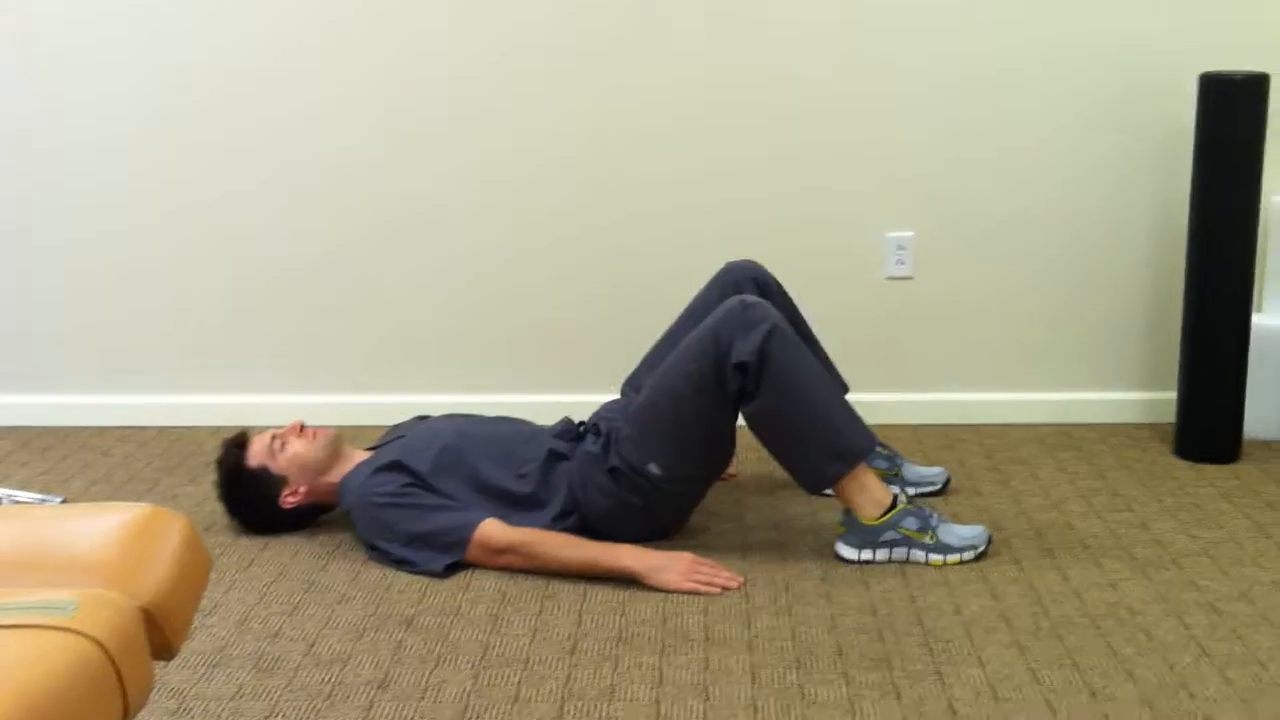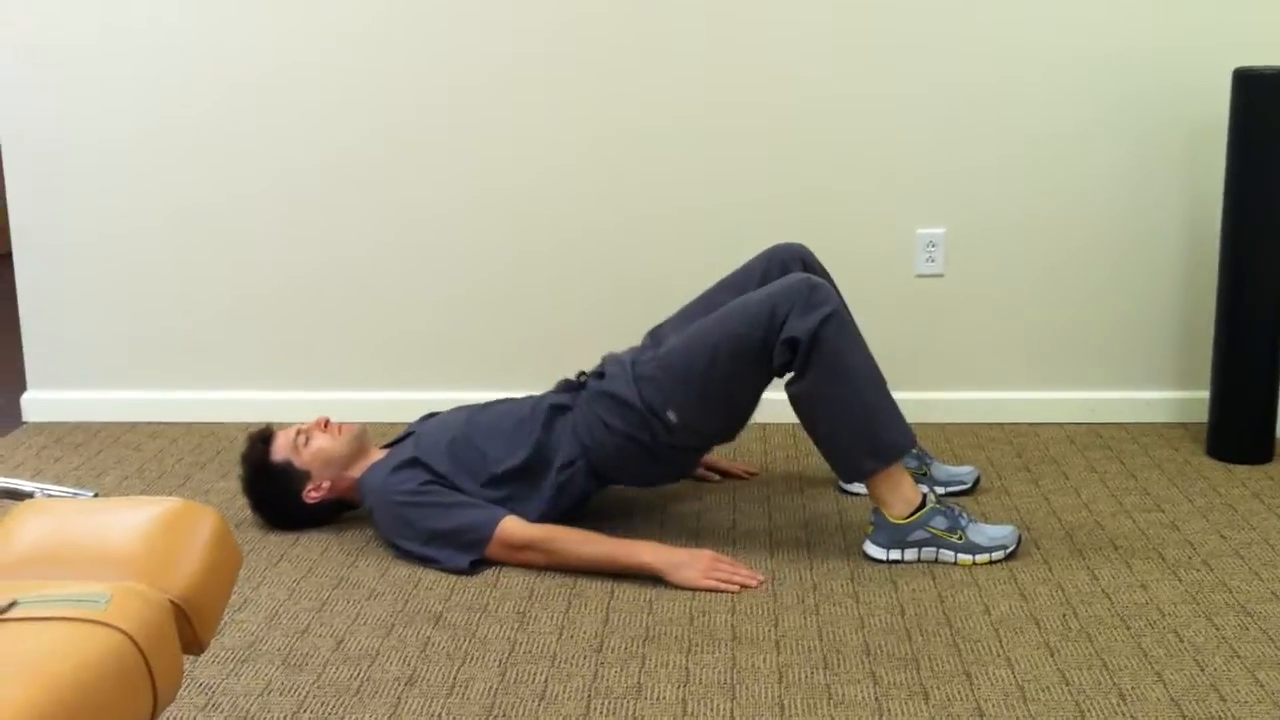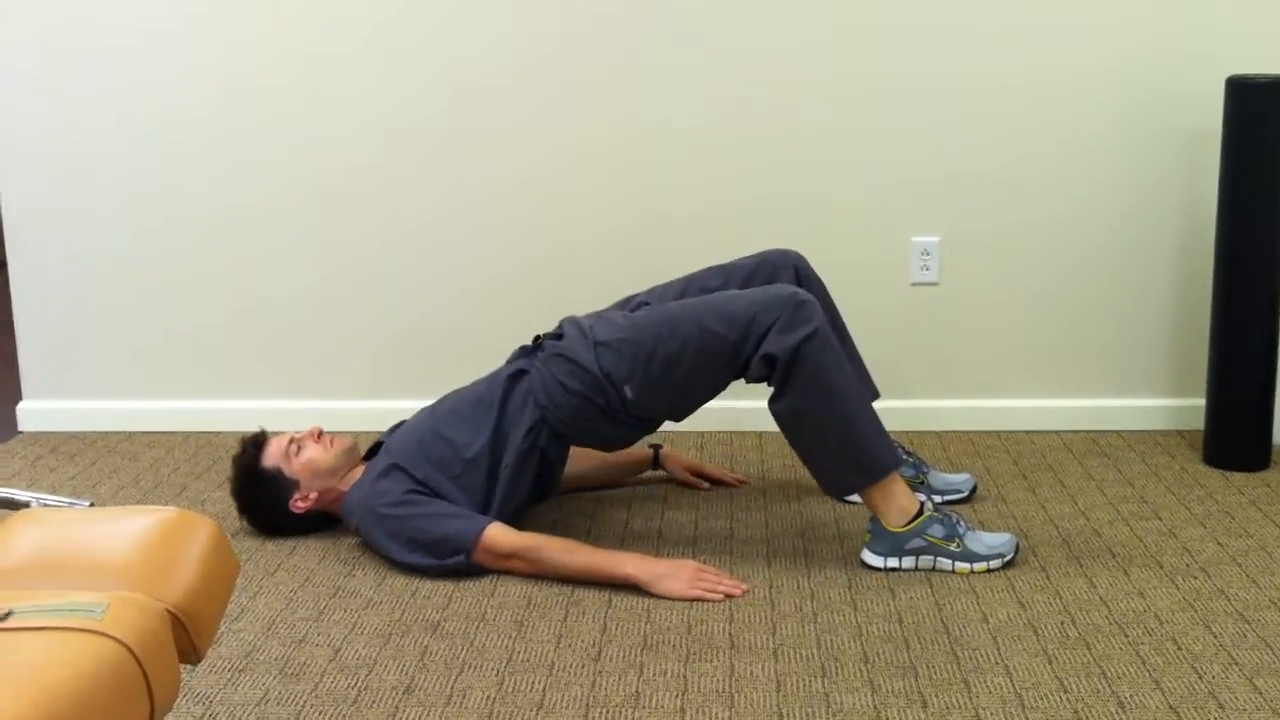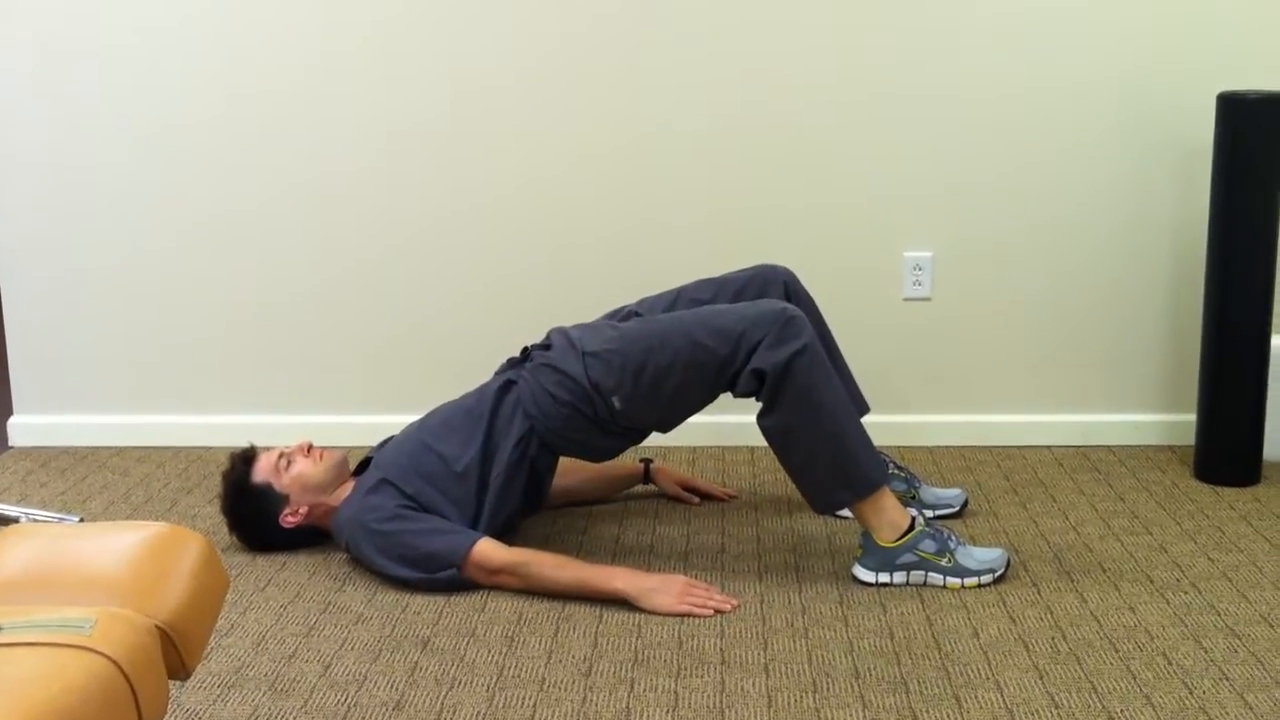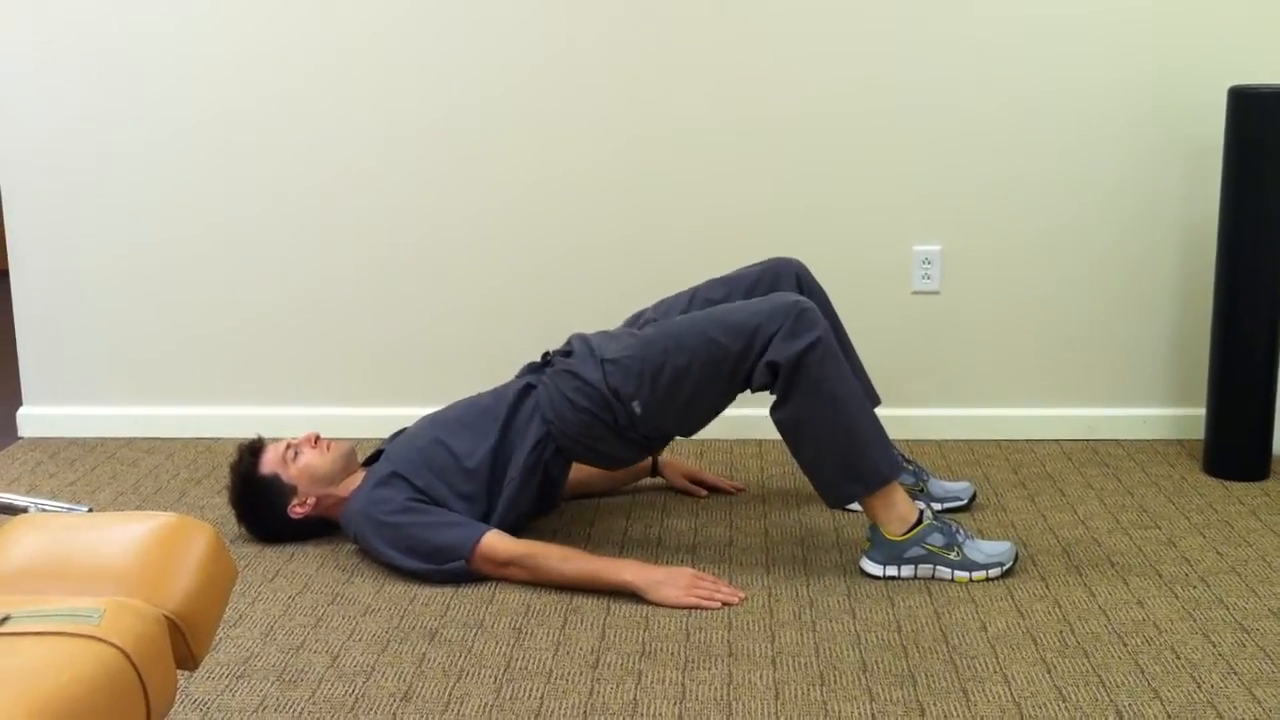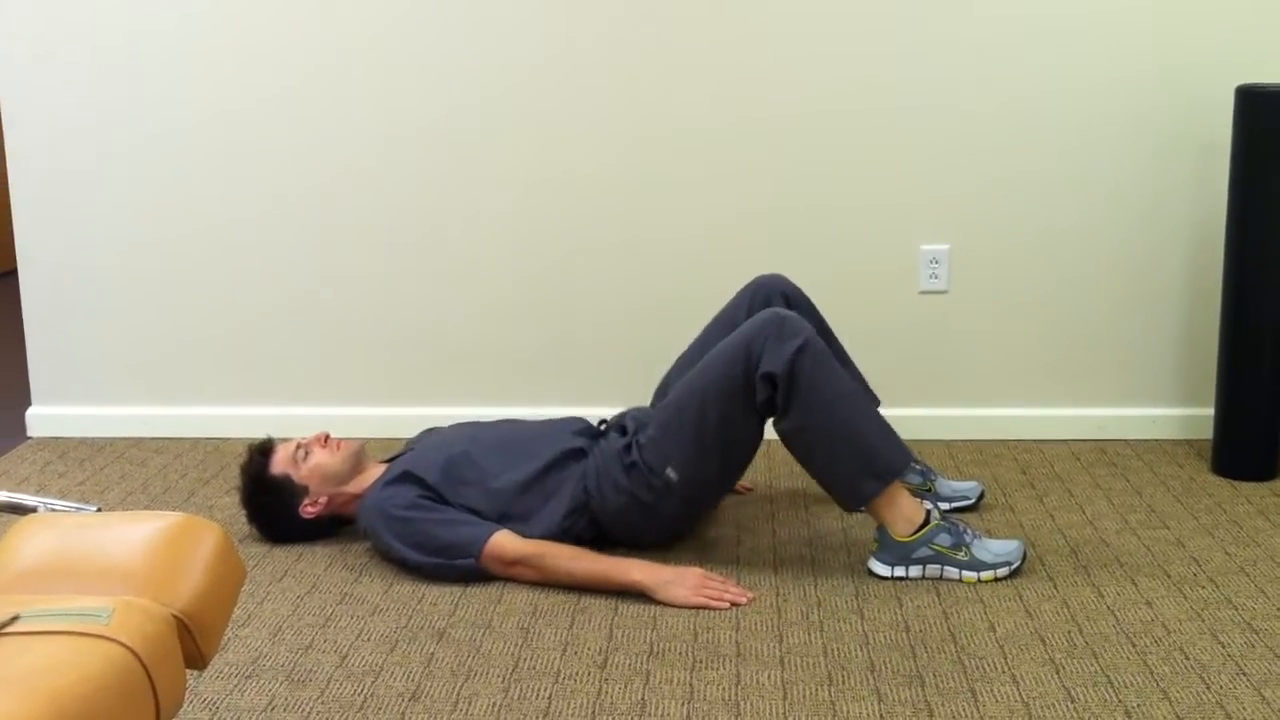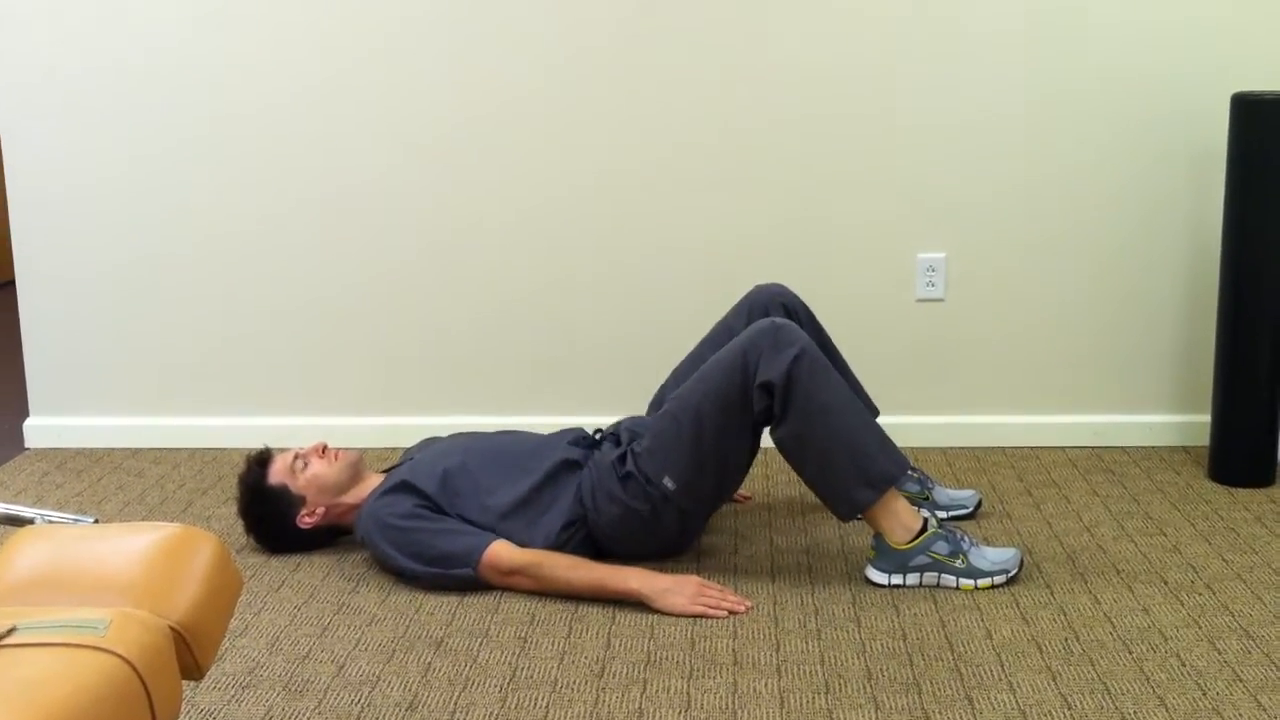
dt=0.7s
person 1, frame 1
left shoulder: (397, 443)
right shoulder: (375, 499)
right elbow: (501, 545)
left wrist: (691, 434)
right wrist: (640, 561)
left hip: (603, 439)
right hip: (617, 490)
left knee: (744, 283)
right knee: (746, 328)
left ankle: (857, 454)
right ankle: (875, 516)
person 1, frame 2
left shoulder: (412, 447)
right shoulder: (395, 497)
right elbow: (523, 542)
left wrist: (681, 445)
right wrist: (661, 559)
left hip: (610, 393)
right hip: (619, 428)
left knee: (788, 266)
right knee: (802, 306)
left ankle: (882, 453)
right ankle: (903, 514)
person 1, frame 3
left shoulder: (392, 457)
right shoulder: (379, 508)
right elbow: (506, 549)
left wrist: (654, 459)
right wrist: (644, 570)
left knee: (781, 274)
right knee: (784, 320)
left ankle: (873, 456)
right ankle: (900, 522)
person 1, frame 4
left shoulder: (381, 475)
right shoulder: (370, 525)
right elbow: (497, 565)
left wrist: (645, 472)
right wrist: (633, 585)
left knee: (771, 289)
right knee: (774, 333)
left ankle: (864, 473)
right ankle: (893, 535)
person 1, frame 5
left shoulder: (392, 461)
right shoulder: (377, 515)
right elbow: (505, 557)
left wrist: (651, 462)
right wrist: (640, 577)
left hip: (585, 375)
right hip: (586, 405)
left knee: (784, 281)
right knee: (790, 326)
left ankle: (878, 467)
right ankle: (900, 530)
person 1, frame 6
left shoulder: (417, 459)
right shoulder: (390, 513)
right elbow: (514, 556)
left wrist: (697, 461)
right wrist: (651, 577)
left hip: (622, 439)
right hip: (631, 491)
left knee: (771, 297)
right knee: (778, 338)
left ankle: (893, 473)
right ankle: (908, 533)
person 1, frame 7
left shoulder: (414, 467)
right shoulder: (387, 524)
right elbow: (513, 565)
left wrist: (691, 471)
right wrist: (648, 584)
left hip: (620, 451)
right hip: (625, 500)
left knee: (773, 305)
right knee: (777, 346)
left ankle: (890, 480)
right ankle: (907, 540)
